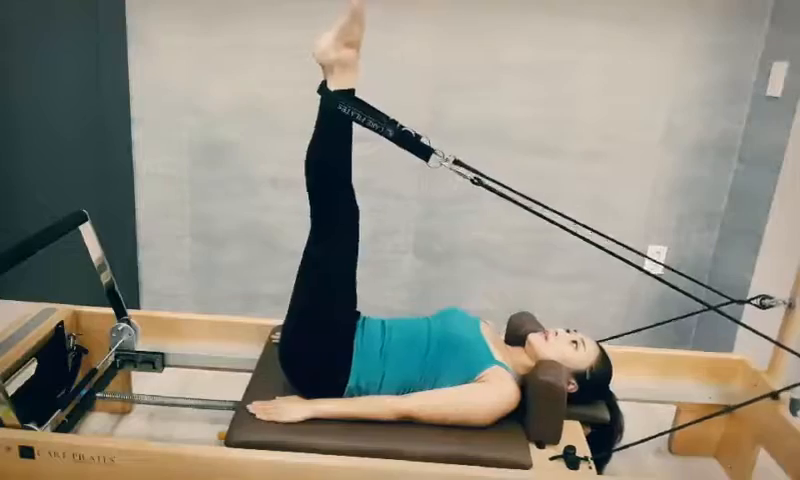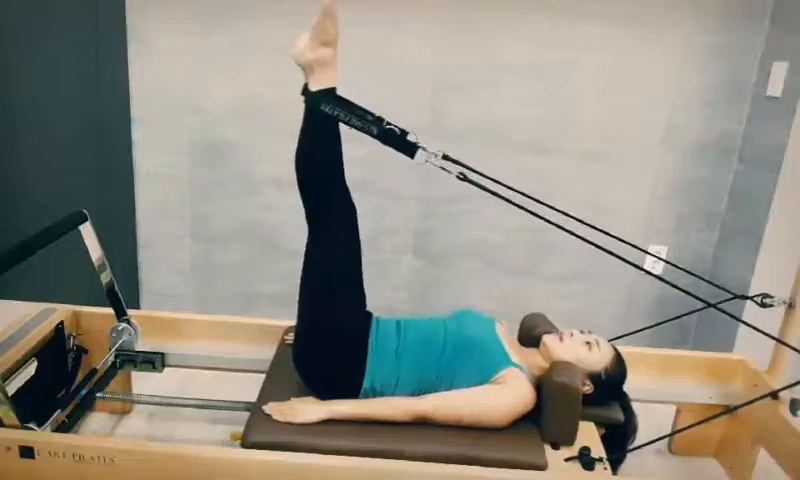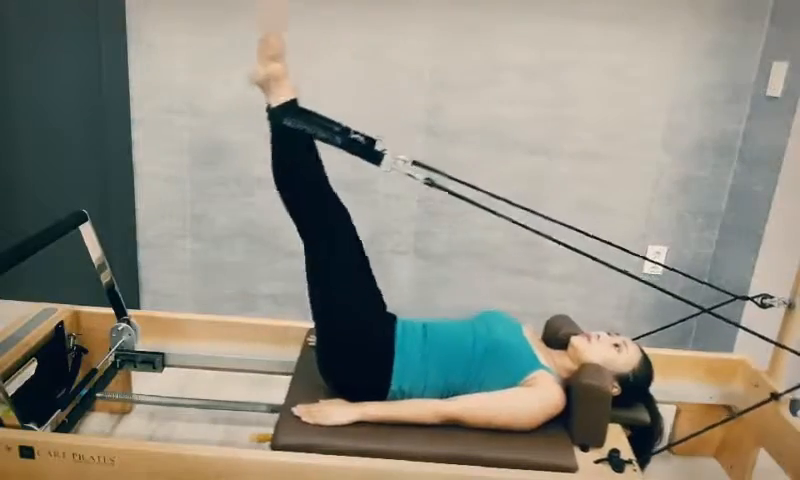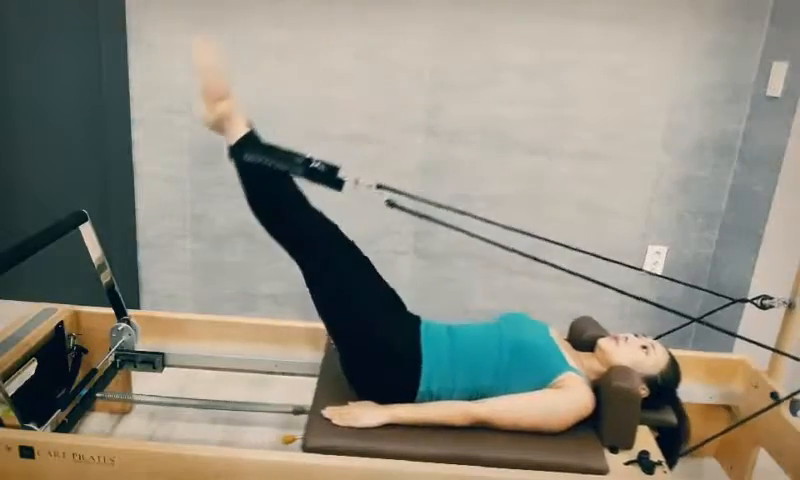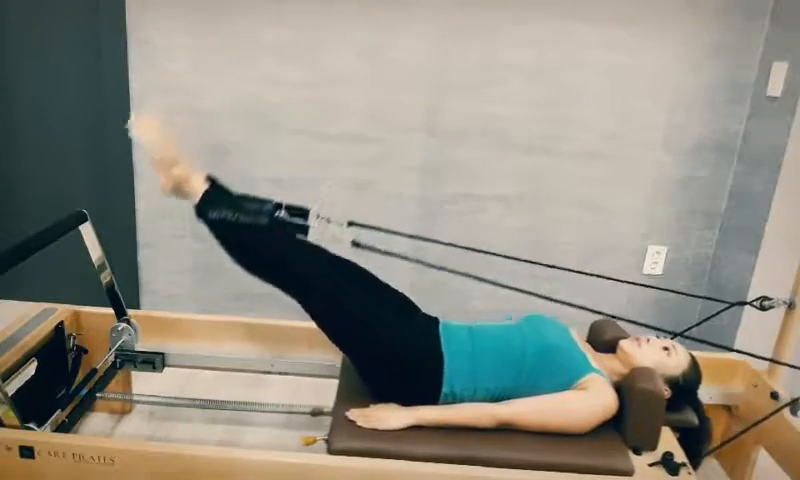
dt=0.3s
person 1, frame 1
left shoulder: (503, 393)
right shoulder: (492, 340)
left elbow: (404, 408)
left wrist: (310, 408)
left hip: (326, 365)
right hip: (346, 339)
left knee: (333, 223)
person 1, frame 2
left shoulder: (517, 395)
right shoulder: (505, 339)
left elbow: (418, 410)
left wrist: (325, 409)
left hip: (341, 368)
right hip: (359, 340)
left knee: (331, 221)
right knee: (334, 214)
person 1, frame 3
left shoulder: (548, 396)
right shoulder: (528, 340)
left elbow: (445, 411)
left wrist: (353, 411)
left hip: (368, 369)
right hip: (387, 339)
left knee: (327, 227)
right knee: (327, 219)
left ankle: (283, 95)
person 1, frame 4
left shoulder: (575, 398)
right shoulder: (557, 345)
left elbow: (476, 411)
left wrist: (386, 413)
left hip: (402, 370)
right hip: (415, 337)
left knee: (314, 242)
right knee: (319, 240)
left ankle: (234, 130)
right ankle: (234, 128)
person 1, frame 5
left shoulder: (601, 400)
right shoulder: (580, 349)
left elbow: (500, 414)
left wrist: (408, 415)
left hip: (422, 376)
right hip: (431, 337)
left knee: (305, 272)
right knee: (308, 261)
left ankle: (194, 187)
right ankle: (196, 184)
